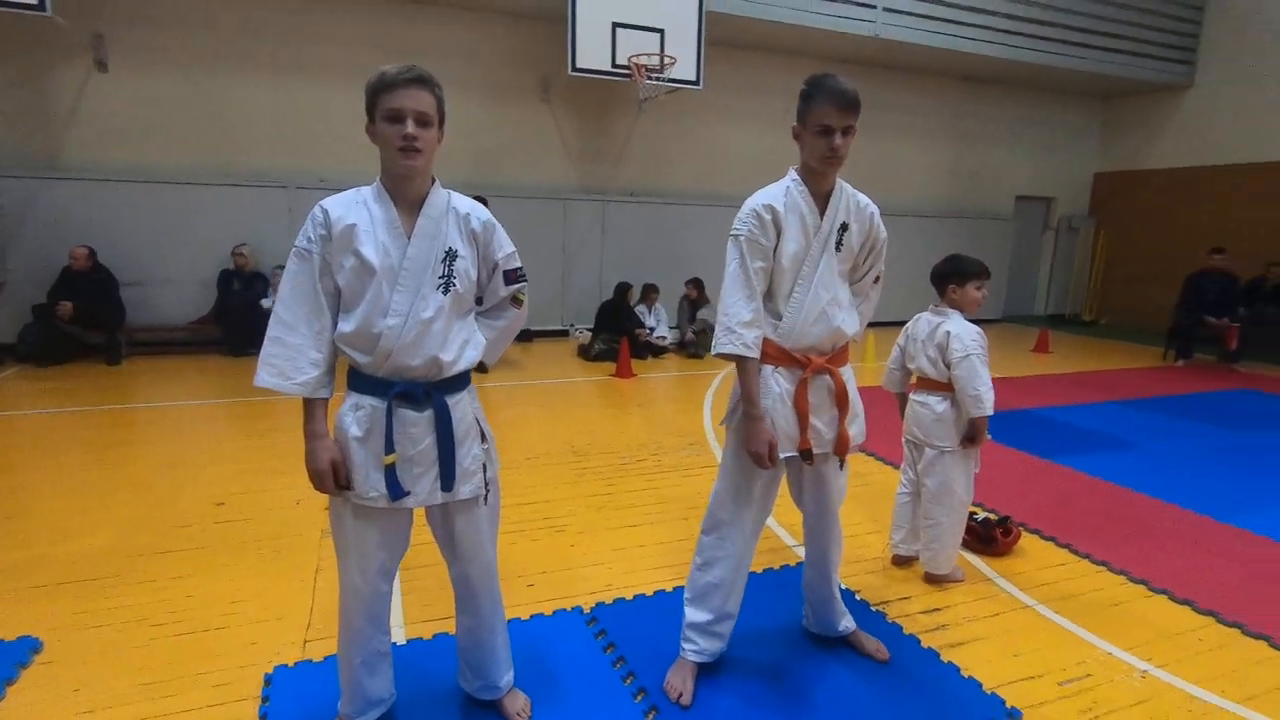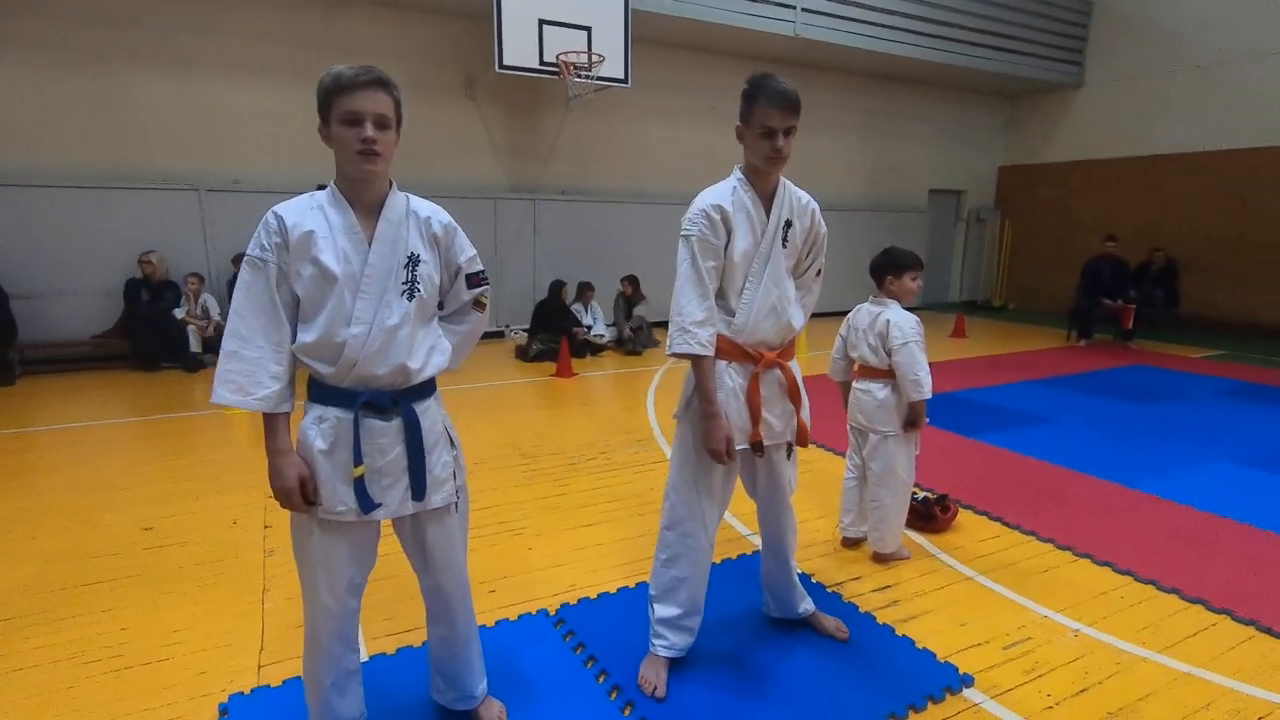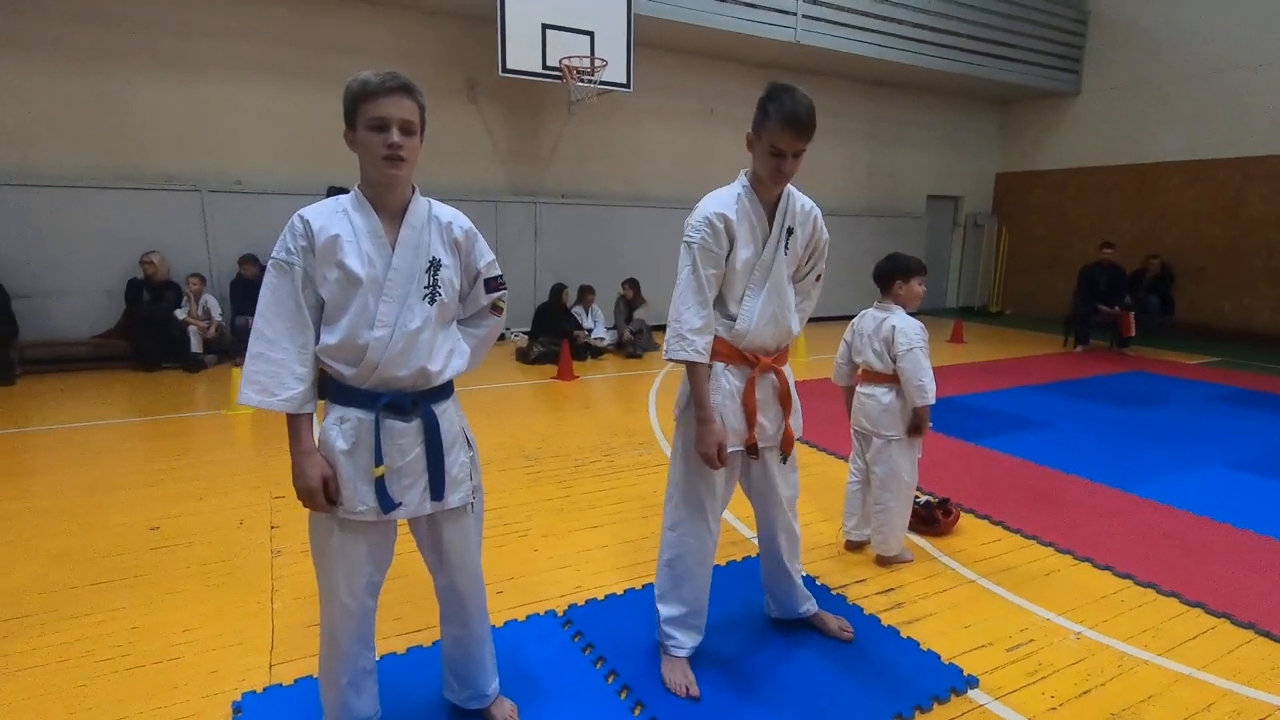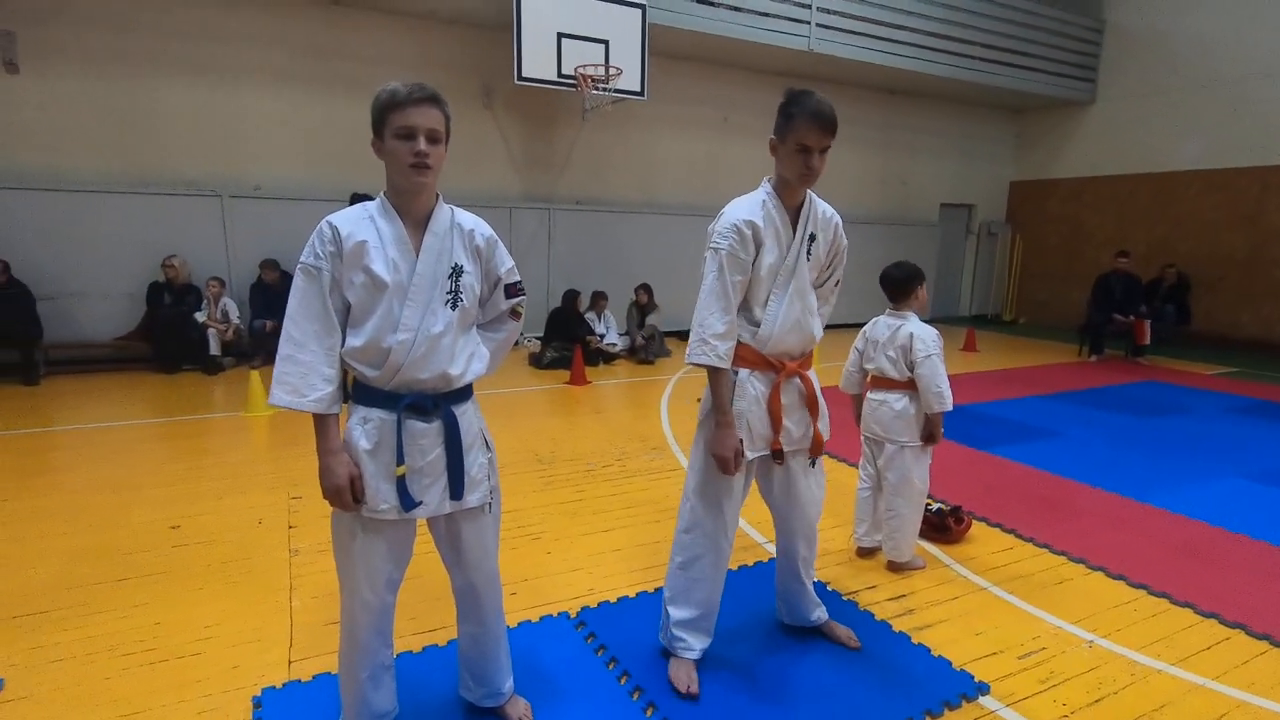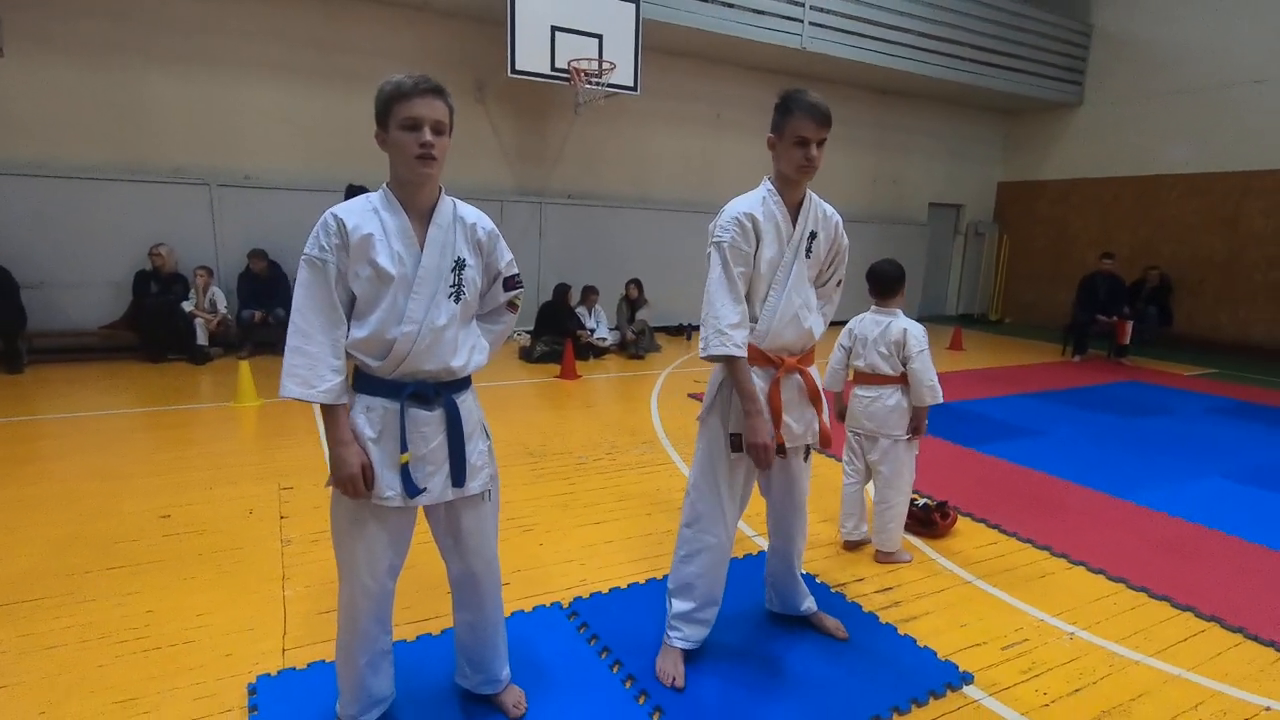
dt=0.3s
person 1, frame 1
left shoulder: (472, 221)
right shoulder: (334, 219)
left elbow: (509, 305)
right elbow: (307, 332)
left wrist: (457, 353)
right wrist: (316, 433)
left hip: (451, 417)
right hip: (370, 420)
left knee: (475, 566)
right knee: (364, 578)
person 1, frame 2
left shoulder: (432, 224)
right shoulder: (288, 226)
left elbow: (471, 309)
right elbow: (264, 345)
left wrist: (423, 359)
right wrist: (279, 450)
left hip: (418, 426)
right hip: (334, 433)
left knee: (446, 576)
right knee: (331, 596)
person 1, frame 3
left shoulder: (452, 229)
right shoulder: (314, 229)
left elbow: (486, 313)
right elbow: (287, 345)
left wrist: (440, 364)
right wrist: (303, 450)
left hip: (436, 428)
right hip: (353, 433)
left knee: (461, 576)
right knee: (347, 594)
person 1, frame 4
left shoulder: (475, 236)
right shoulder: (341, 235)
left elbow: (504, 317)
right elbow: (315, 348)
left wrist: (460, 368)
right wrist: (329, 449)
left hip: (455, 429)
right hip: (376, 433)
left knee: (478, 575)
right knee: (368, 590)
person 1, frame 5
left shoulder: (476, 228)
right shoulder: (345, 226)
left elbow: (501, 309)
right elbow: (320, 339)
left wrist: (458, 358)
right wrist: (340, 438)
left hip: (454, 419)
right hip: (376, 420)
left knee: (476, 563)
right knee: (366, 578)
person 2, frame 1
left shoulder: (864, 215)
right shoulder: (765, 210)
right elbow: (740, 320)
left wrist: (831, 344)
right wrist: (755, 415)
left hip: (831, 382)
right hip: (771, 380)
left knee: (826, 512)
right knee: (734, 517)
left ankle: (829, 618)
right ankle: (697, 645)
person 2, frame 2
left shoulder: (805, 211)
right shoulder: (712, 210)
right elbow: (693, 317)
left wrist: (780, 338)
right wrist: (711, 411)
left hip: (779, 375)
right hip: (724, 376)
left knee: (779, 501)
right knee: (692, 512)
left ankle: (788, 602)
right ankle: (666, 640)
person 2, frame 3
left shoulder: (807, 218)
right shoulder: (714, 217)
right elbow: (691, 323)
left wrist: (773, 349)
right wrist: (705, 418)
left hip: (774, 379)
right hip: (720, 379)
left knee: (779, 504)
right knee: (694, 514)
left ankle: (792, 603)
right ankle: (677, 639)
person 2, frame 4
left shoulder: (829, 224)
right shoulder: (739, 222)
right elbow: (714, 328)
left wrist: (796, 359)
right wrist: (723, 422)
left hip: (797, 385)
right hip: (743, 385)
left knee: (801, 511)
right knee: (709, 518)
left ankle: (802, 610)
right ankle: (684, 641)
person 2, frame 5
left shoulder: (829, 224)
right shoulder: (741, 219)
right elbow: (723, 325)
left wrist: (799, 363)
right wrist: (753, 414)
left hip: (800, 381)
right hip: (745, 382)
left knee: (791, 505)
right knee: (712, 512)
left ankle: (790, 600)
right ankle: (680, 633)
person 3, frame 1
left shoulder: (917, 323)
right shoulder: (965, 333)
left elbow: (895, 372)
right elbow: (973, 389)
left wrist: (905, 408)
right wrist: (979, 428)
left hip: (918, 413)
right hip: (949, 422)
left knee: (911, 484)
right knee: (947, 496)
left ankle: (903, 549)
right ankle: (938, 566)
person 3, frame 2
left shoulder: (857, 315)
right shoulder: (903, 322)
left elbow: (839, 362)
right elbow: (913, 374)
left wrist: (848, 397)
right wrist: (918, 413)
left hip: (861, 401)
right hip: (890, 408)
left knee: (856, 469)
right knee: (891, 479)
left ankle: (852, 531)
right ankle: (885, 545)
person 3, frame 3
left shoulder: (861, 320)
right shoulder: (908, 328)
left elbow: (843, 367)
right elbow: (916, 379)
left wrist: (850, 401)
right wrist: (922, 418)
left hip: (864, 405)
right hip: (894, 412)
left knee: (860, 473)
right knee: (894, 482)
left ankle: (855, 534)
right ankle: (888, 549)
person 3, frame 4
left shoulder: (872, 327)
right shoulder: (923, 334)
left elbow: (853, 374)
right elbow: (933, 386)
left wrist: (858, 408)
right wrist: (935, 425)
left hip: (874, 411)
right hip: (905, 418)
left knee: (869, 480)
right knee: (905, 488)
left ankle: (866, 541)
right ankle: (899, 555)
person 3, frame 5
left shoulder: (856, 324)
right shoulder: (911, 330)
left elbow: (835, 369)
right elbow: (923, 380)
left wrist: (839, 403)
right wrist: (920, 418)
left hip: (859, 406)
right hip: (893, 411)
left knee: (854, 475)
right knee: (893, 482)
left ankle: (852, 534)
right ankle: (886, 547)
